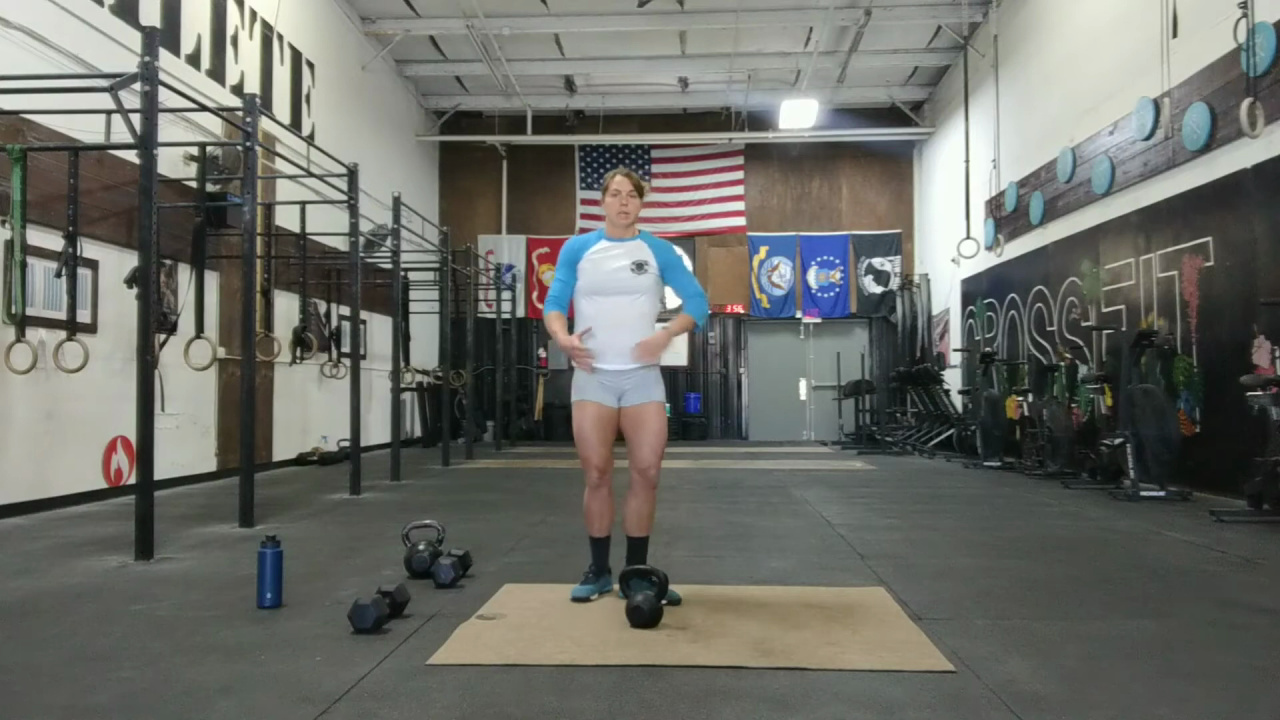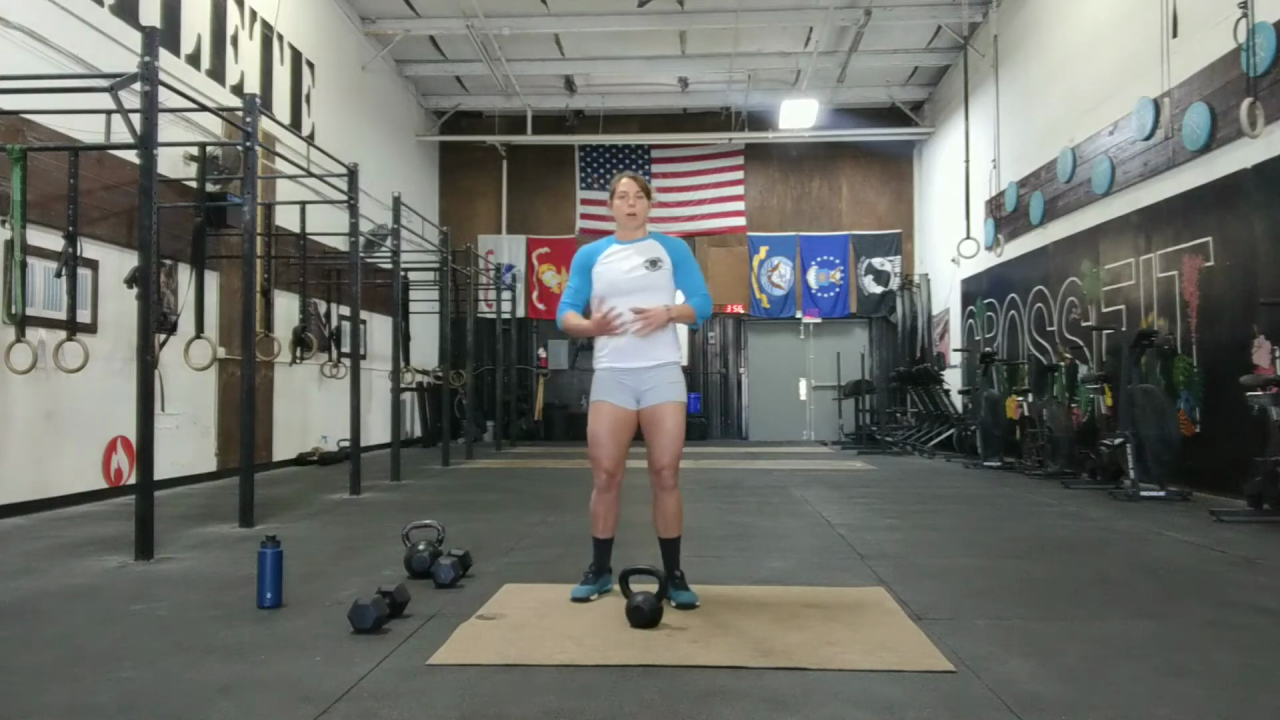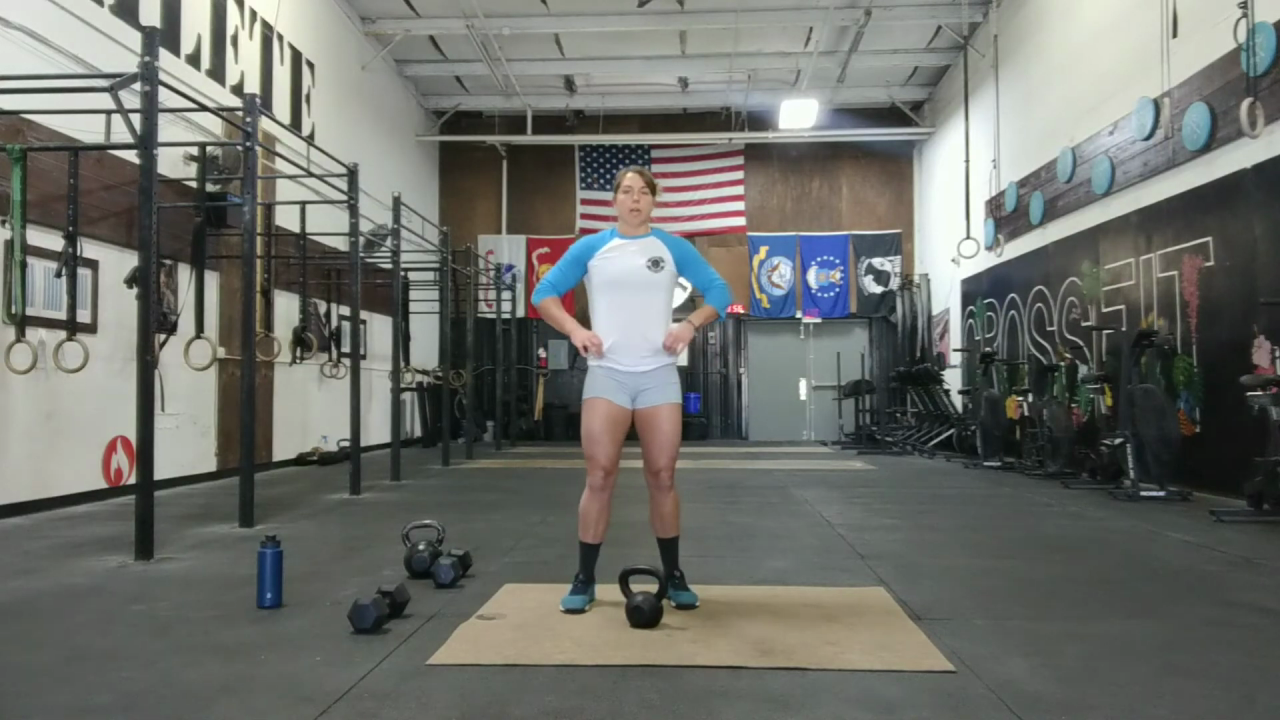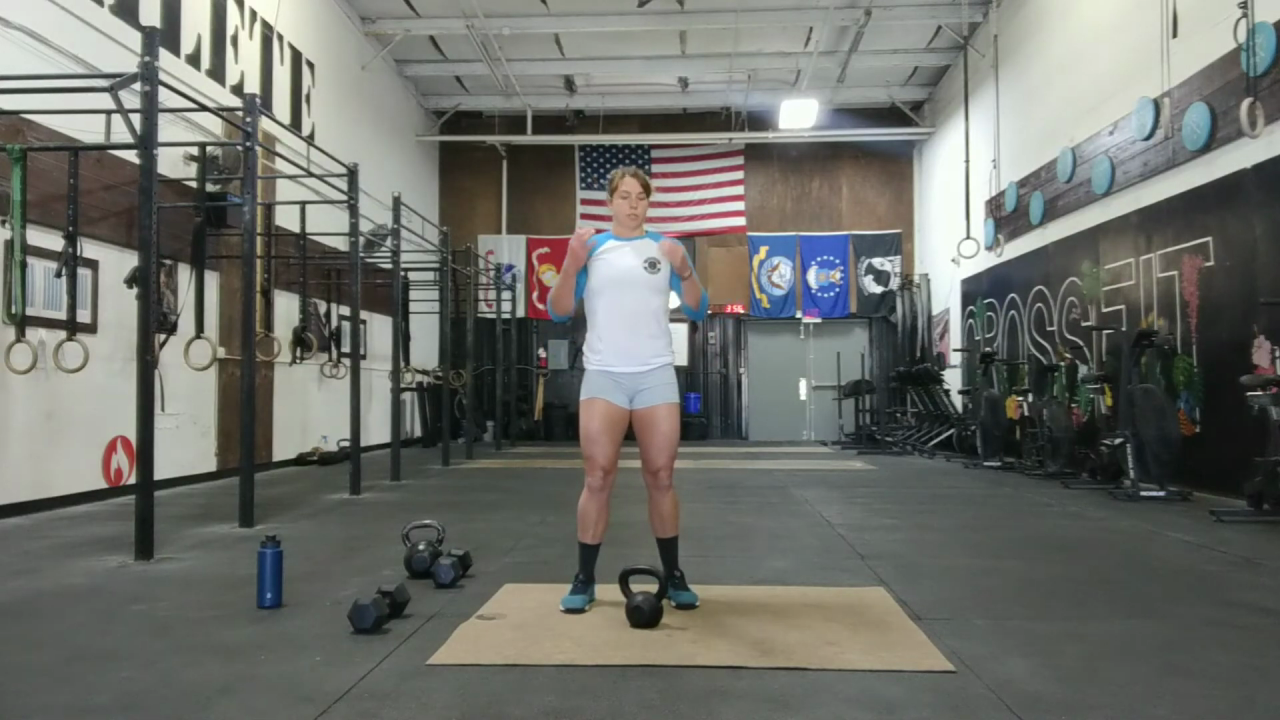
dt=0.7s
person 1, frame 1
left shoulder: (659, 251)
right shoulder: (576, 249)
left elbow: (697, 303)
right elbow: (554, 305)
left wrist: (666, 334)
right wrist: (563, 338)
left hip: (643, 376)
right hip: (592, 375)
left knee: (647, 475)
right knee: (596, 476)
left ankle: (636, 571)
right ankle: (599, 569)
person 1, frame 2
left shoulder: (673, 250)
right shoulder: (589, 255)
left elbow: (702, 305)
right elbow: (566, 313)
left wrist: (668, 313)
right wrist: (590, 325)
left hip: (663, 374)
right hip: (611, 376)
left knee: (665, 477)
right knee: (605, 477)
left ankle: (674, 575)
right ankle: (600, 569)
person 1, frame 3
left shoulder: (675, 248)
right shoulder: (589, 247)
left elbow: (719, 292)
right elbow: (544, 293)
left wrist: (688, 326)
right wrist: (575, 329)
left hip: (659, 375)
right hip: (606, 375)
left knee: (662, 478)
right knee: (599, 478)
left ankle: (673, 576)
right ankle: (584, 579)
person 1, frame 4
left shoulder: (667, 247)
right shoulder: (588, 247)
left elbow: (697, 309)
right elbow: (558, 312)
left wrist: (683, 270)
right wrist: (572, 265)
left hip: (656, 375)
right hip: (603, 376)
left knee: (661, 477)
right knee: (597, 477)
left ankle: (673, 576)
right ankle: (584, 579)
